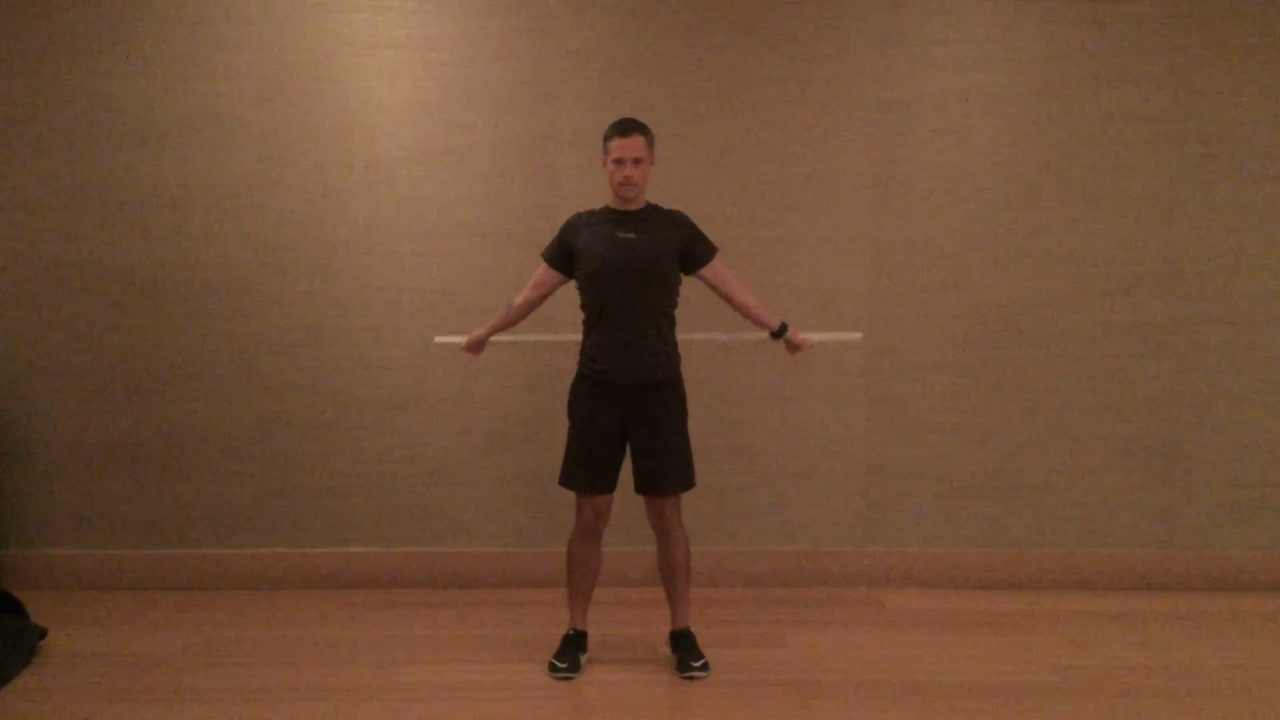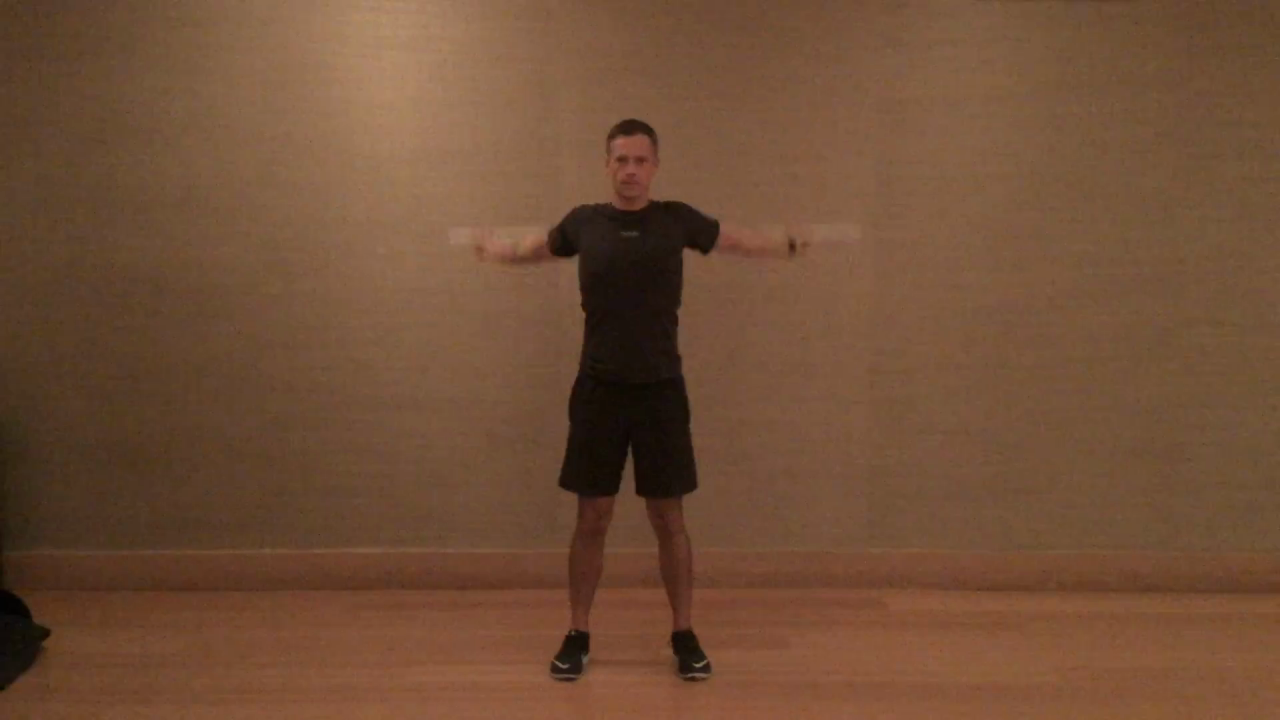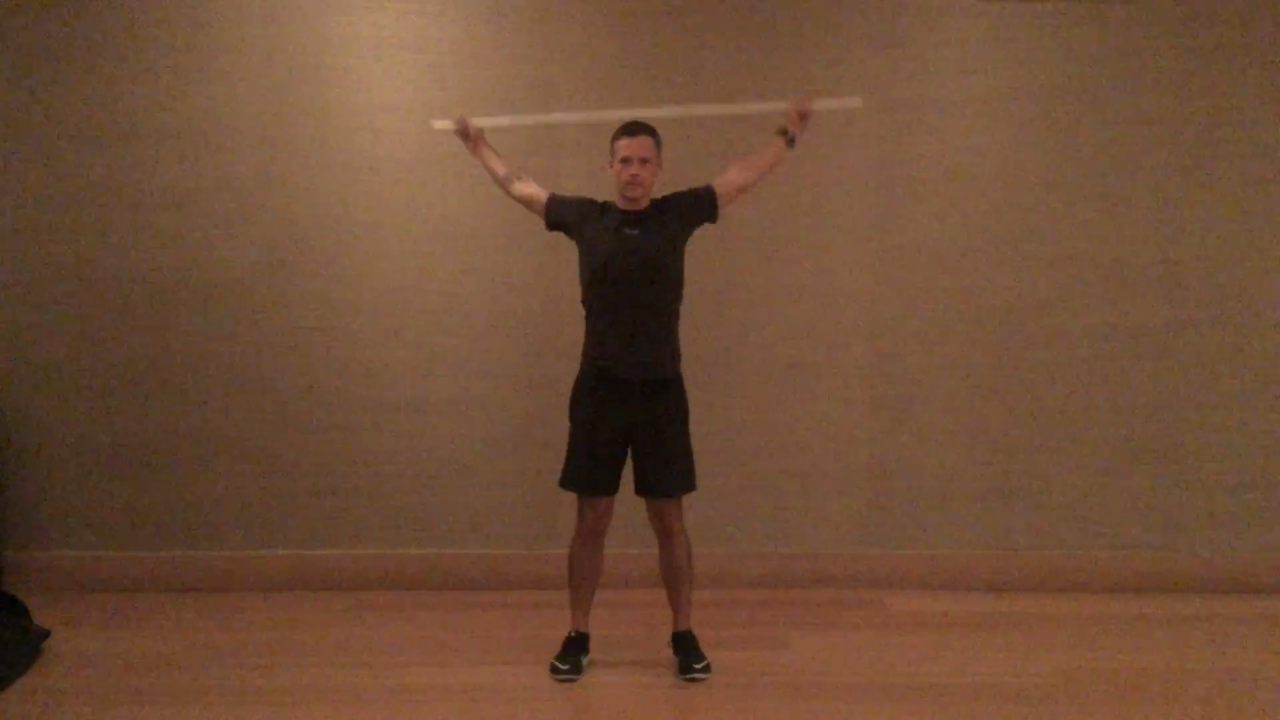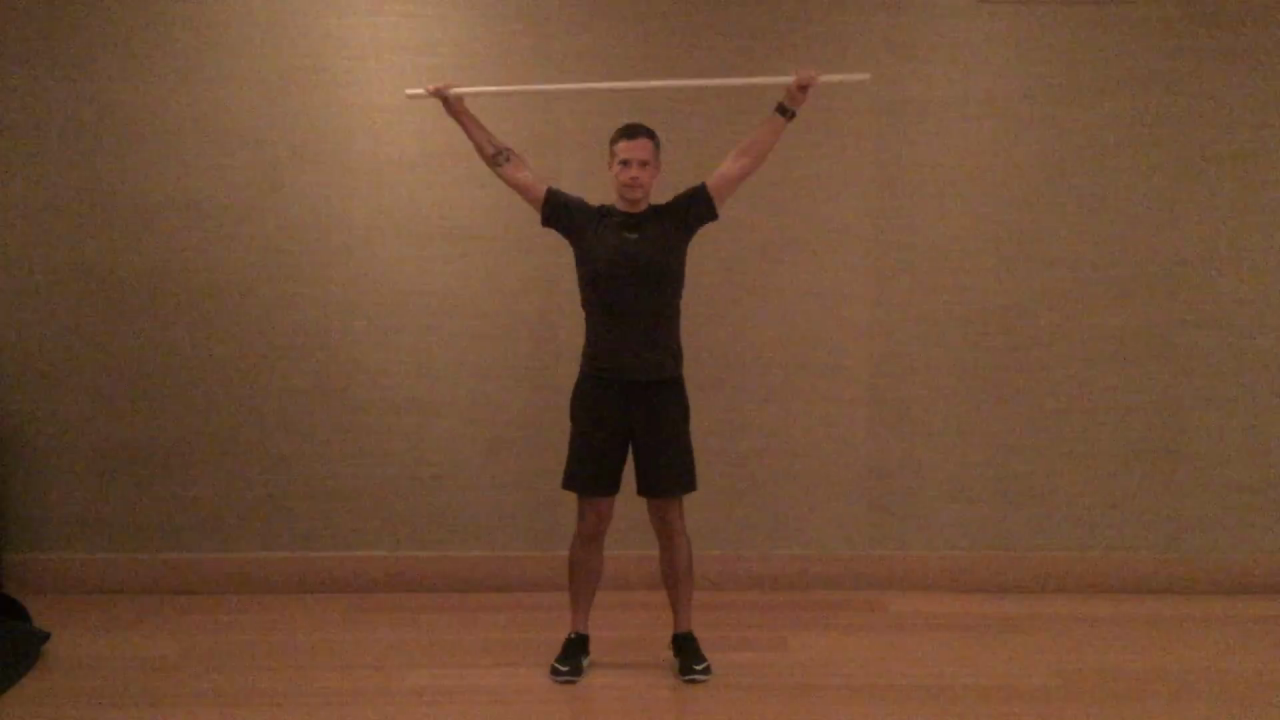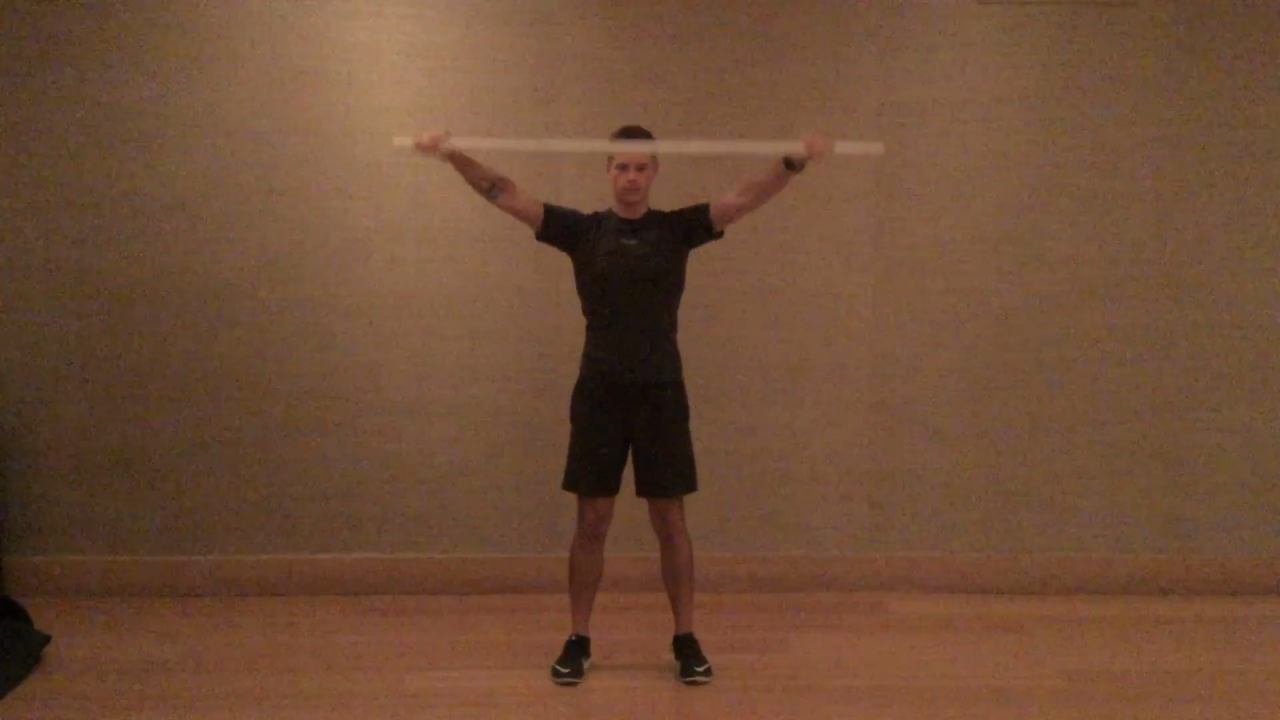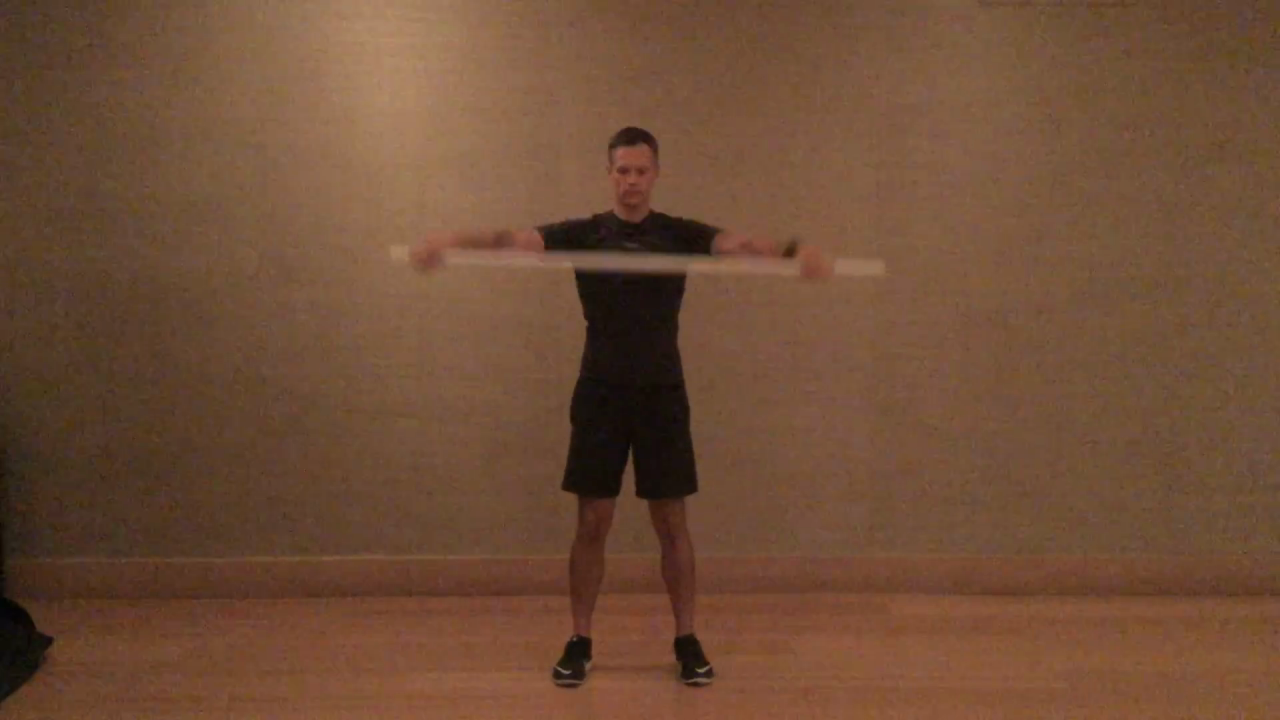
dt=0.2s
person 1, frame 1
left shoulder: (675, 227)
right shoulder: (580, 228)
left elbow: (727, 284)
right elbow: (534, 291)
left wrist: (780, 330)
right wrist: (488, 331)
left hip: (659, 390)
right hip: (596, 390)
left knee: (667, 517)
right knee: (589, 517)
left ankle: (681, 633)
right ankle: (575, 634)
person 1, frame 2
left shoulder: (678, 219)
right shoulder: (583, 222)
left elbow: (738, 239)
right elbow: (536, 247)
left wrist: (789, 245)
right wrist: (496, 249)
left hip: (661, 390)
right hip: (598, 391)
left knee: (669, 519)
right knee: (591, 519)
left ankle: (684, 635)
right ankle: (578, 635)
person 1, frame 3
left shoulder: (679, 213)
right shoulder: (582, 217)
left elbow: (742, 173)
right elbow: (518, 183)
left wrist: (789, 130)
right wrist: (475, 141)
left hip: (661, 391)
right hip: (599, 391)
left knee: (669, 521)
right knee: (591, 520)
left ankle: (683, 635)
right ankle: (577, 636)
person 1, frame 4
left shoulder: (678, 219)
right shoulder: (581, 221)
left elbow: (742, 161)
right elbow: (510, 167)
left wrist: (787, 106)
right wrist: (458, 110)
left hip: (662, 391)
right hip: (599, 391)
left knee: (670, 521)
right knee: (591, 522)
left ankle: (684, 636)
right ankle: (578, 637)
person 1, frame 5
left shoulder: (678, 228)
right shoulder: (581, 230)
left elbow: (745, 196)
right elbow: (506, 194)
left wrist: (796, 160)
right wrist: (453, 154)
left hip: (662, 393)
right hip: (599, 393)
left knee: (670, 522)
right knee: (591, 523)
left ankle: (685, 639)
right ankle: (578, 640)
person 1, frame 6
left shoulder: (680, 233)
right shoulder: (581, 234)
left elbow: (739, 244)
right elbow: (515, 240)
left wrist: (793, 249)
right wrist: (452, 241)
left hip: (662, 393)
right hip: (599, 393)
left knee: (672, 523)
right knee: (592, 523)
left ankle: (686, 640)
right ankle: (580, 641)
